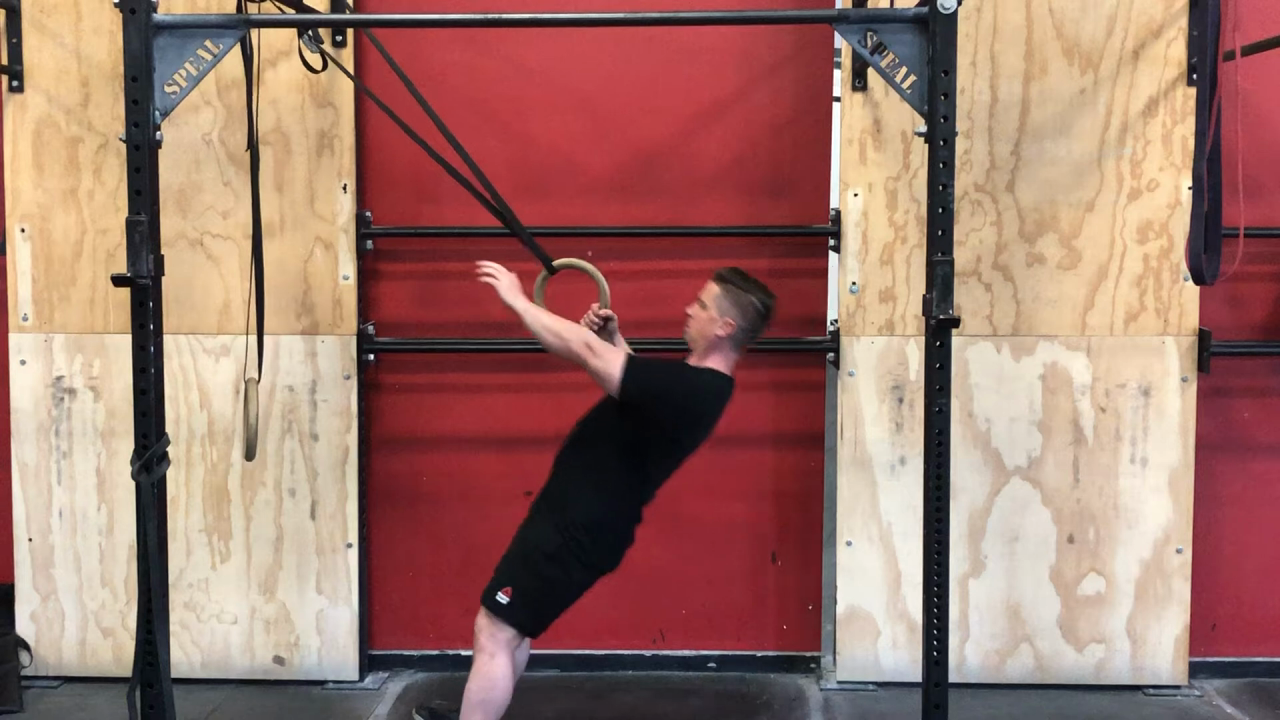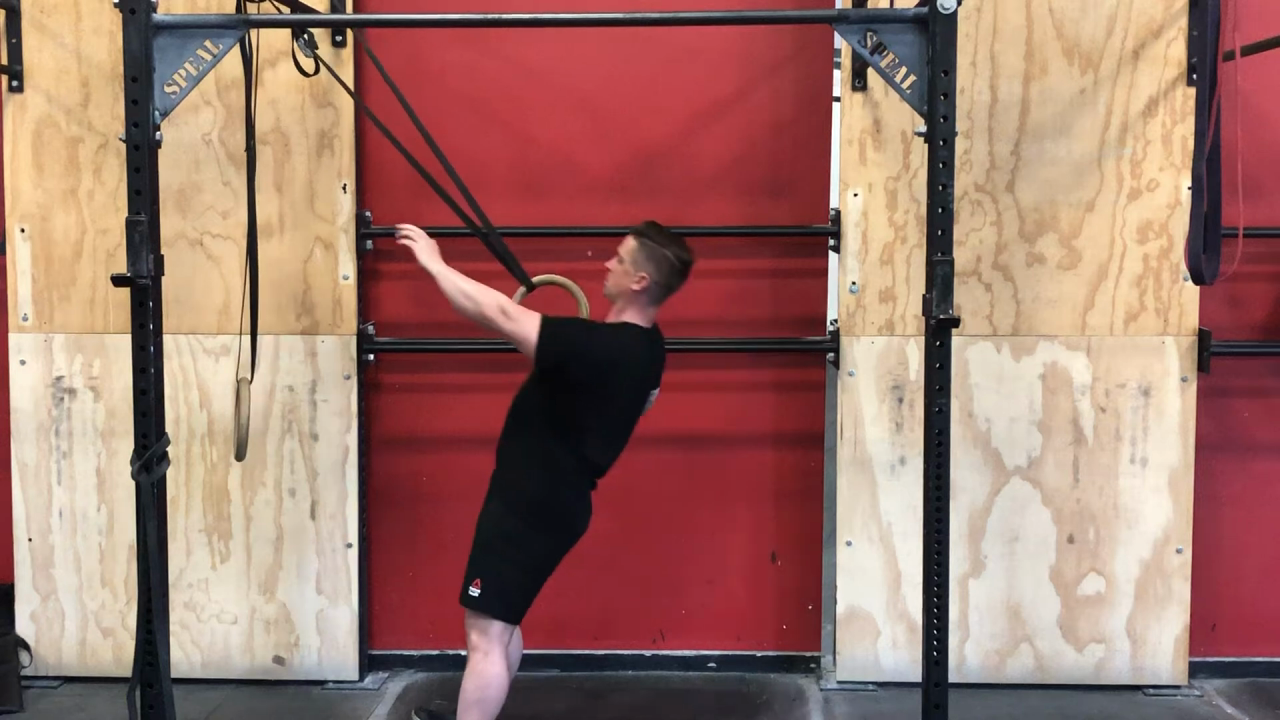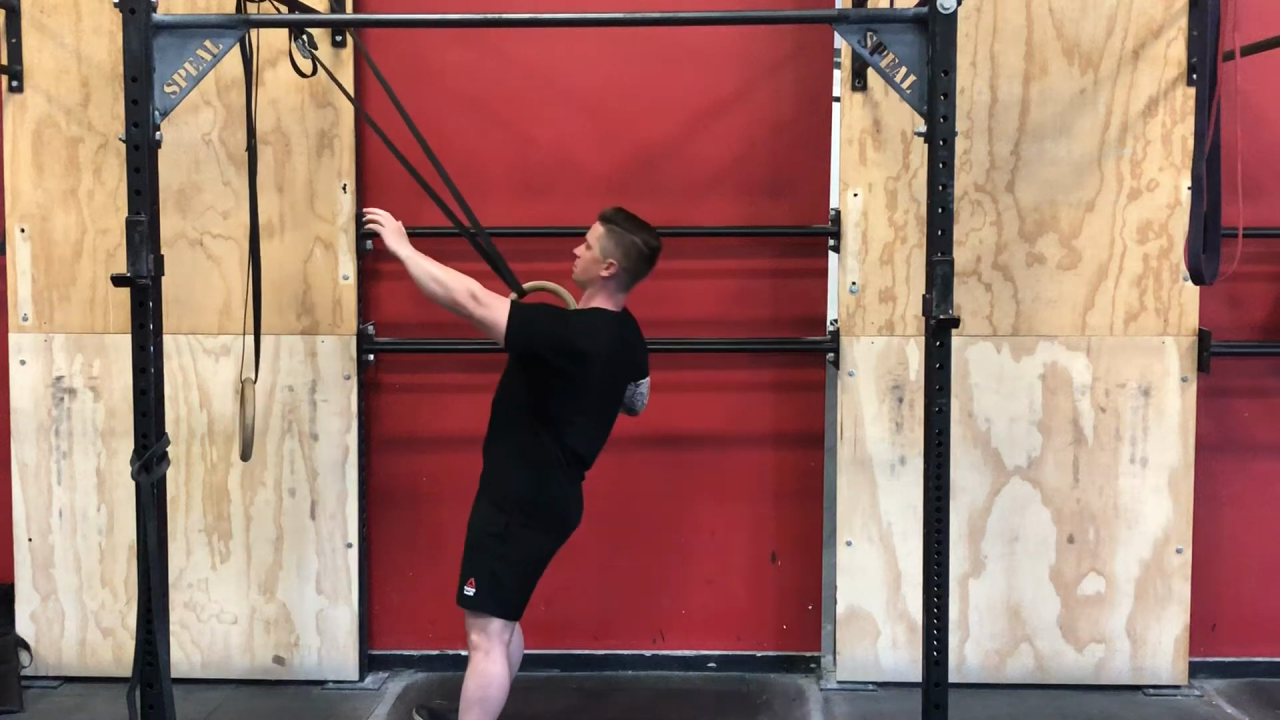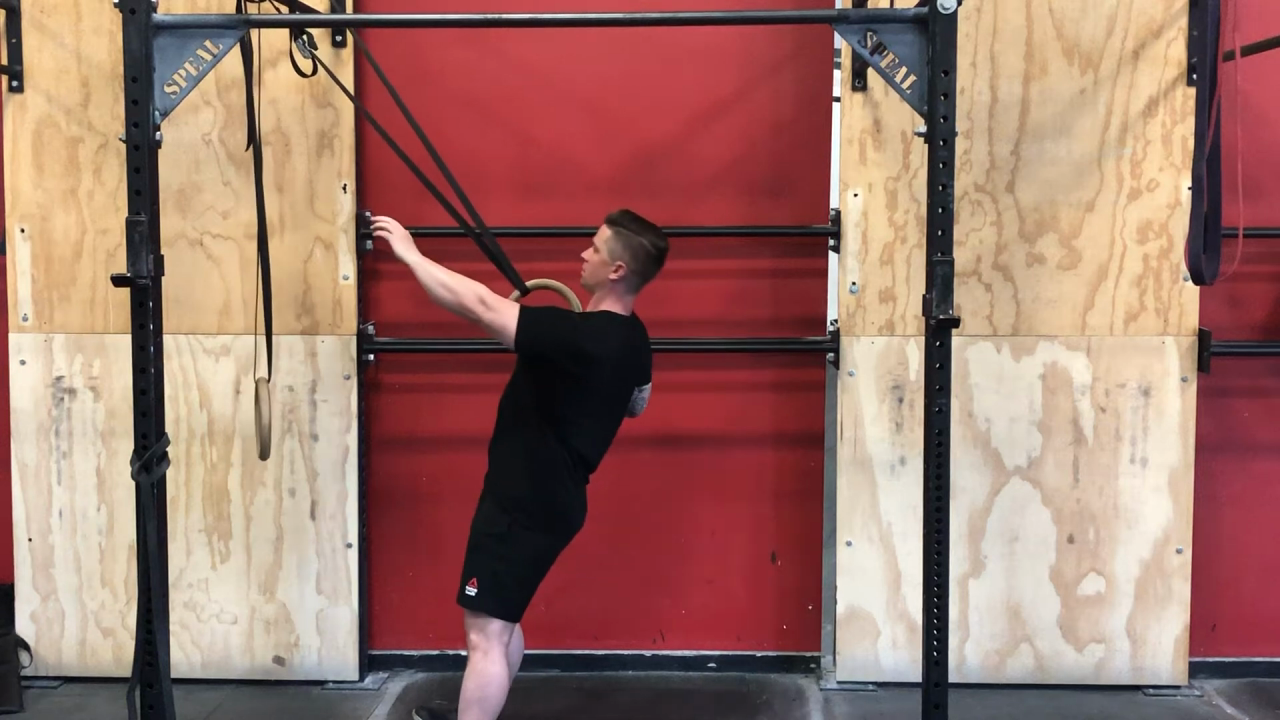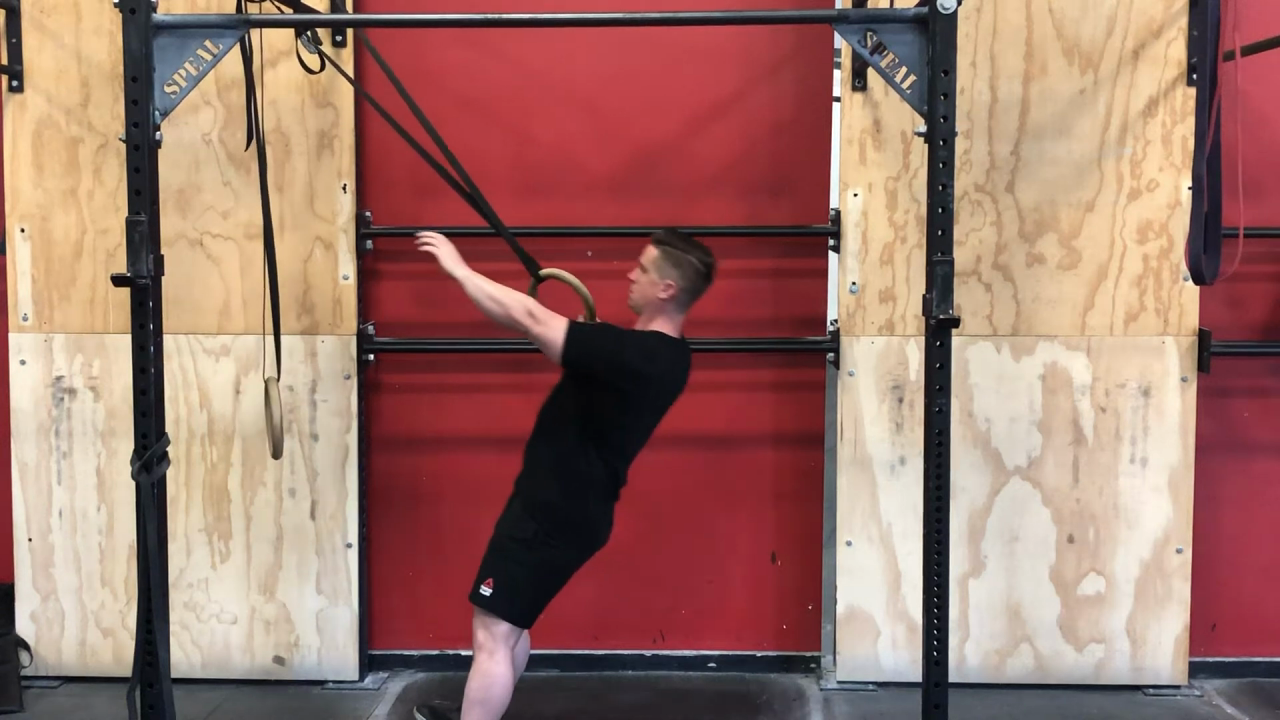
dt=0.3s
person 1, frame 1
left shoulder: (688, 391)
right shoulder: (698, 379)
left elbow: (586, 352)
right elbow: (644, 381)
left wrist: (515, 299)
right wrist: (614, 336)
left hip: (577, 526)
right hip: (581, 515)
left knee: (495, 634)
right knee: (512, 625)
person 1, frame 2
left shoulder: (604, 347)
right shoulder: (639, 344)
left elbow: (502, 315)
right elbow: (642, 400)
left wrist: (434, 263)
left hip: (531, 504)
right hip: (547, 498)
left knee: (486, 633)
right knee: (500, 624)
person 1, frame 3
left shoulder: (572, 333)
right shoulder: (624, 334)
left elbow: (471, 299)
right elbow: (637, 401)
left wrist: (402, 247)
left hip: (523, 500)
right hip: (541, 494)
left knee: (486, 633)
right knee: (501, 620)
person 1, frame 4
left shoulder: (580, 336)
right shoulder: (629, 338)
left elbow: (480, 305)
right elbow: (636, 404)
left wrist: (410, 254)
left hip: (526, 502)
right hip: (546, 496)
left knee: (486, 632)
right knee: (502, 621)
person 1, frame 5
left shoulder: (637, 355)
right shoulder: (663, 352)
left elbow: (530, 319)
left wrist: (457, 267)
right wrist: (591, 331)
left hip: (555, 510)
right hip: (570, 504)
left knee: (493, 632)
right knee: (508, 622)
